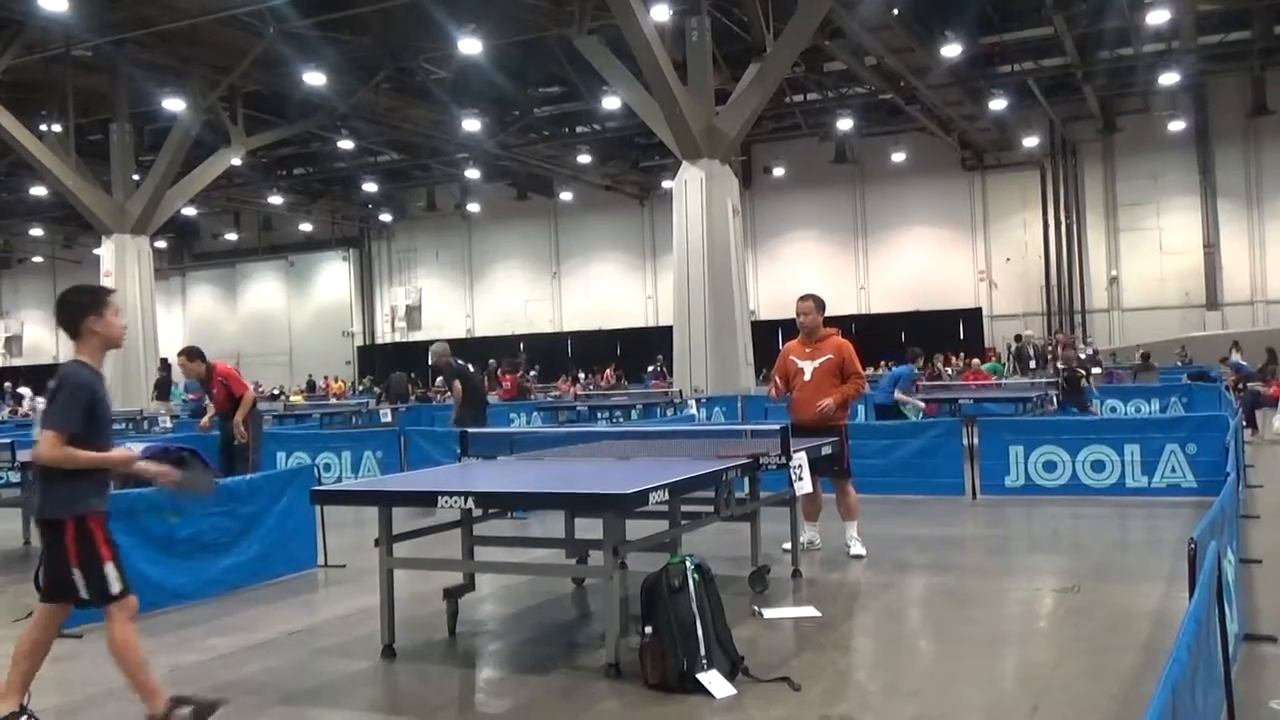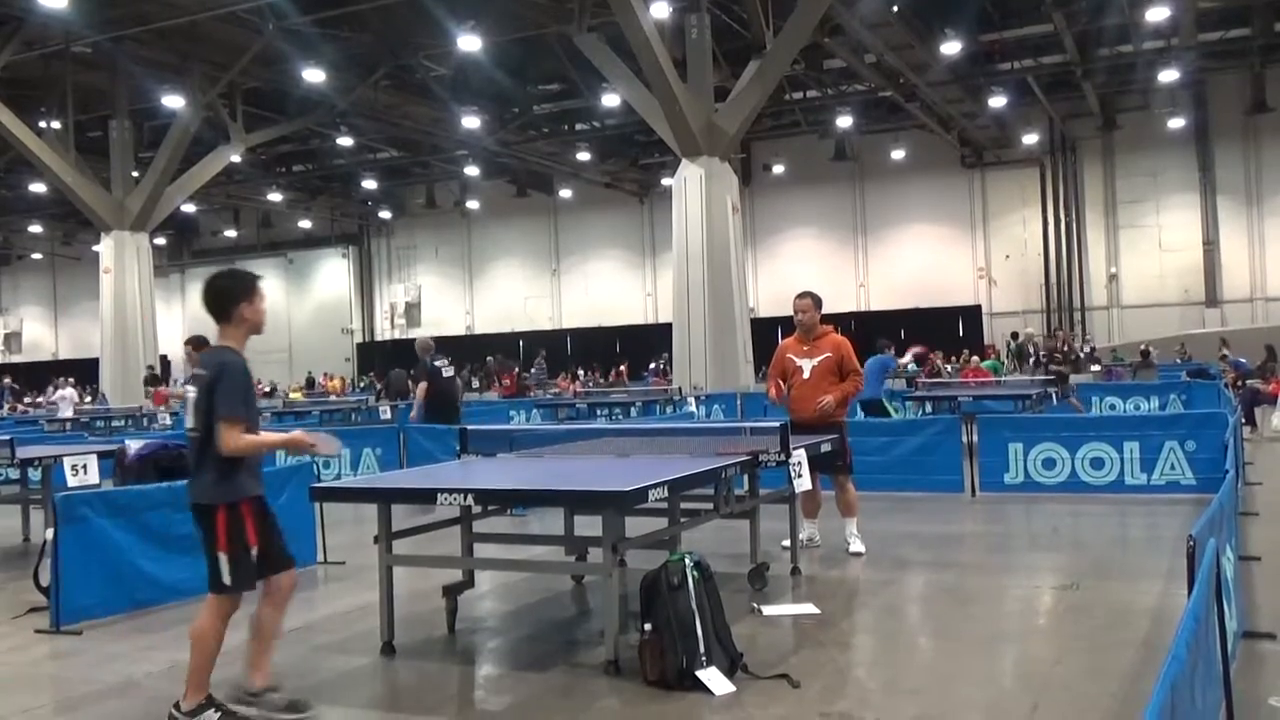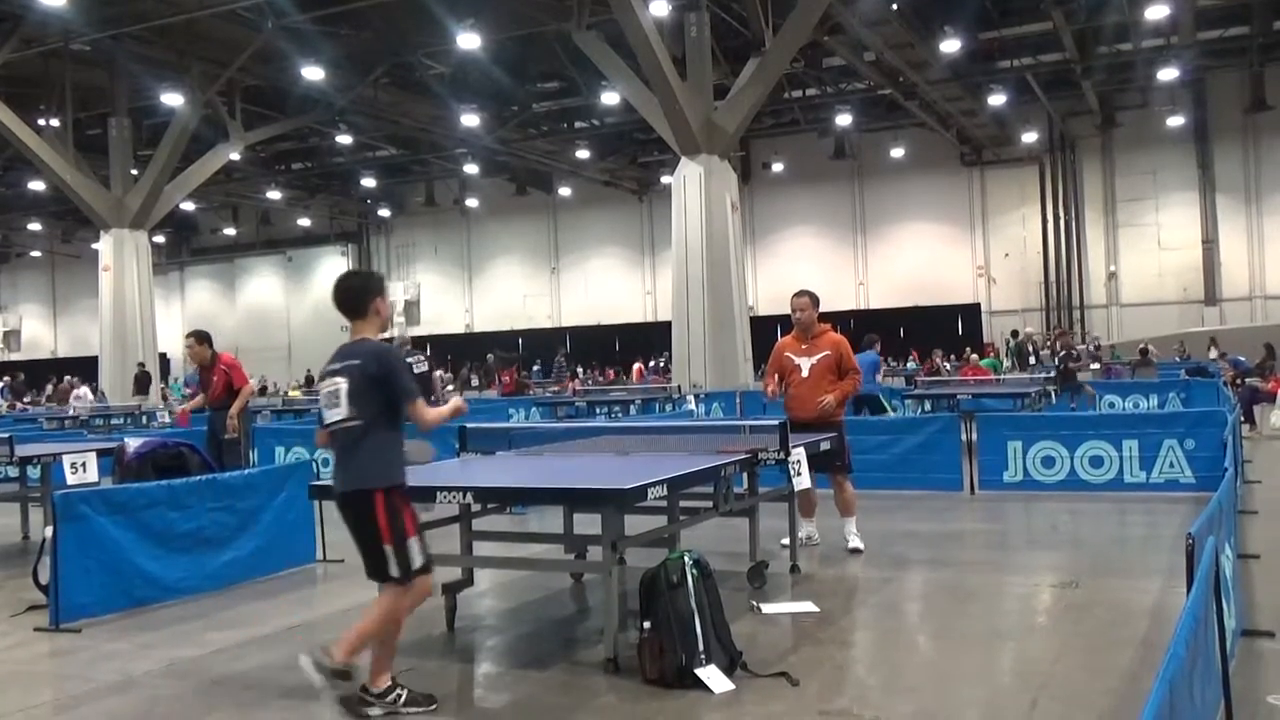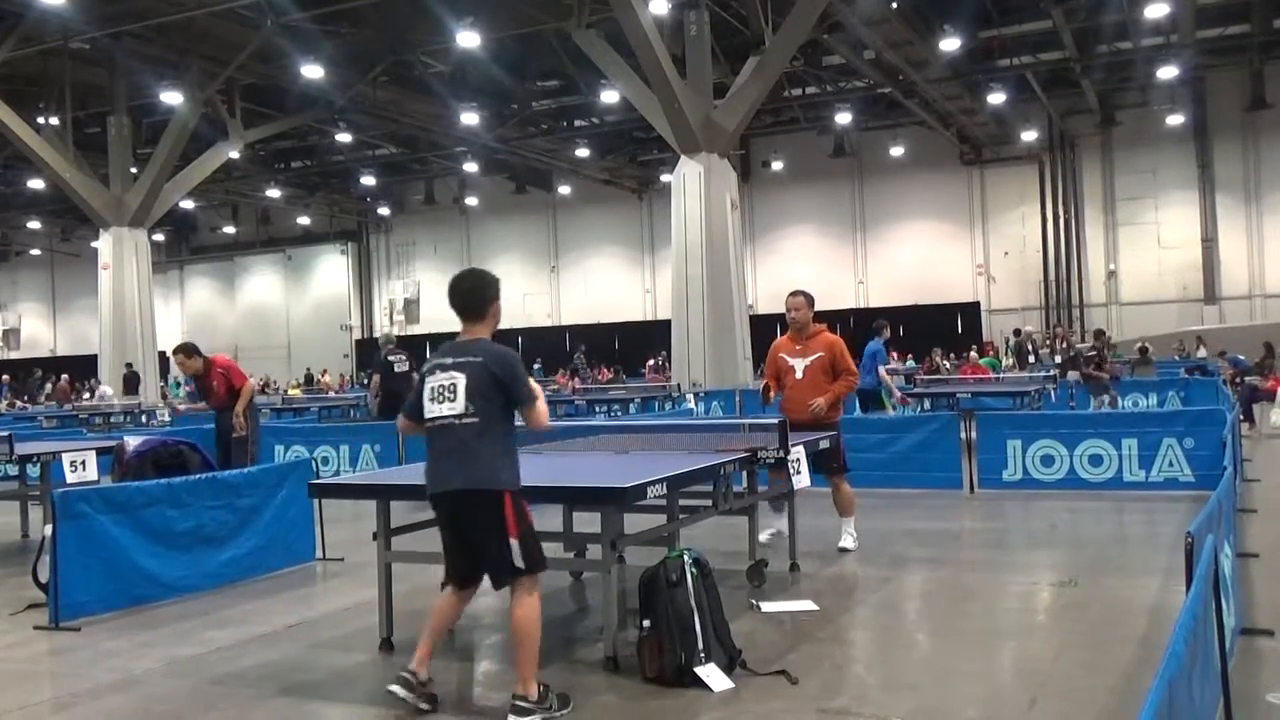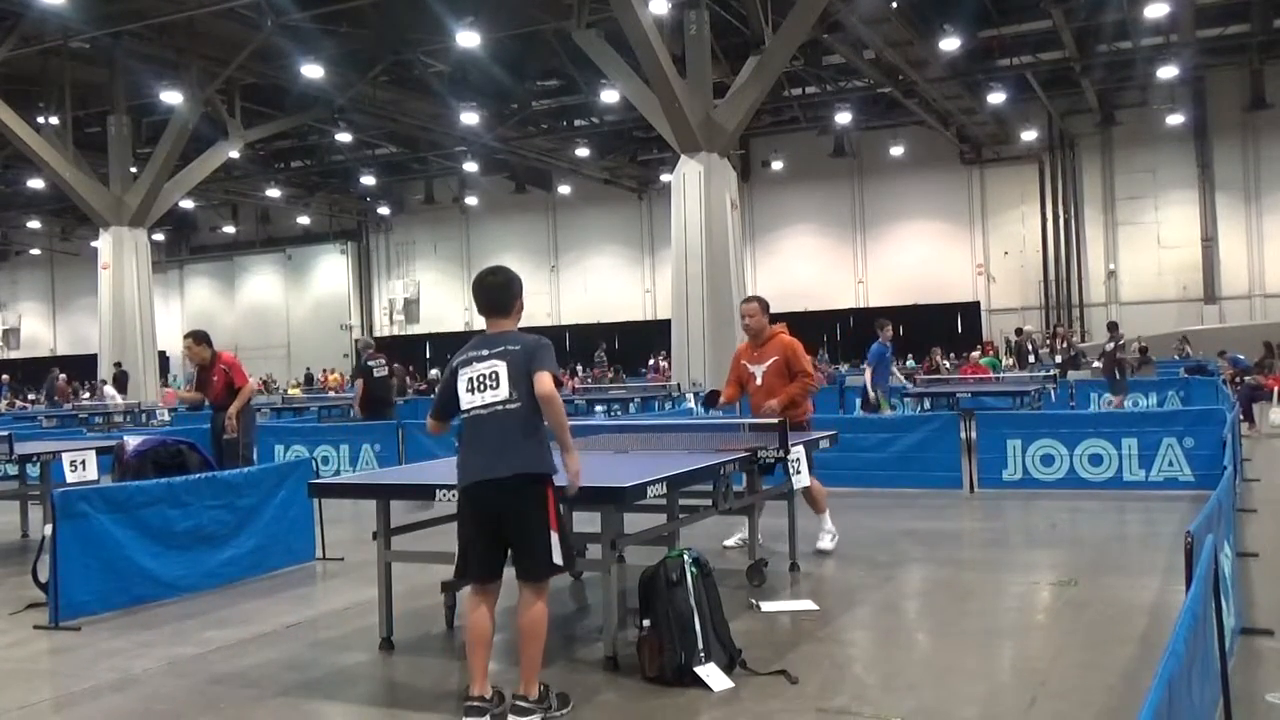
dt=0.4s
person 1, frame 1
left shoulder: (86, 378)
right shoulder: (76, 381)
right elbow: (47, 452)
left wrist: (142, 467)
right wrist: (112, 460)
left hip: (72, 511)
right hip: (74, 514)
left knee: (53, 611)
right knee: (122, 608)
person 1, frame 2
left shoulder: (214, 362)
right shoulder: (231, 367)
right elbow: (231, 443)
left wrist: (279, 438)
right wrist: (284, 441)
left hip: (239, 495)
right hip: (225, 499)
left knee: (281, 580)
right knee: (223, 598)
person 1, frame 3
left shoulder: (332, 365)
right shoulder: (382, 356)
left elbow: (324, 437)
right elbow: (422, 418)
right wrist: (452, 406)
left hip: (350, 486)
right hip: (376, 487)
left knee: (395, 584)
right knee: (416, 584)
right ankle: (335, 658)
person 1, frame 4
left shoulder: (434, 363)
right shoulder: (501, 358)
left elbow: (406, 424)
right elbow: (538, 422)
right wrist: (537, 394)
left hip: (444, 488)
right hip: (489, 487)
left knee: (461, 585)
right knee: (525, 584)
left ankle: (414, 671)
person 1, frame 5
left shoulder: (461, 359)
right shoulder: (534, 346)
left elbow: (434, 425)
right elbow: (544, 391)
right wrist: (568, 449)
left hip: (474, 483)
right hip: (526, 478)
left knee: (482, 589)
right knee: (535, 586)
person 2, frame 1
left shoulder: (840, 346)
right shoulder: (789, 350)
left elbow: (857, 381)
right elbow: (780, 380)
left wrist: (836, 399)
right wrist: (776, 391)
left hip: (831, 426)
right hip: (800, 427)
left knee: (841, 481)
left ankle: (852, 537)
right ankle: (810, 535)
person 2, frame 2
left shoulder: (838, 343)
right shoulder: (786, 347)
left elbow: (855, 377)
right elbow: (774, 377)
left wrist: (836, 396)
right wrist: (774, 390)
left hip: (830, 423)
right hip: (798, 424)
left knee: (841, 478)
left ankle: (852, 534)
right ankle: (809, 532)
person 2, frame 3
left shoulder: (836, 342)
right shoulder: (783, 346)
left elbow: (854, 376)
right elbow: (772, 375)
left wrist: (836, 396)
right wrist: (772, 388)
left hip: (828, 423)
right hip: (796, 423)
left knee: (839, 478)
left ankle: (852, 533)
right ankle: (808, 531)
person 2, frame 4
left shoulder: (831, 343)
right shoulder: (778, 346)
left elbow: (849, 377)
right elbow: (770, 378)
left wrist: (828, 399)
right wrist: (769, 391)
left hip: (824, 424)
right hip: (789, 423)
left knee: (836, 480)
right knee: (774, 473)
left ankle: (848, 531)
right ankle: (777, 525)
person 2, frame 5
left shoulder: (787, 344)
right shoulder: (741, 353)
left elbow: (807, 378)
right elbow: (735, 386)
left wrist: (781, 401)
right wrist: (723, 398)
left hip: (793, 422)
left ankle: (827, 529)
right ankle: (749, 531)
